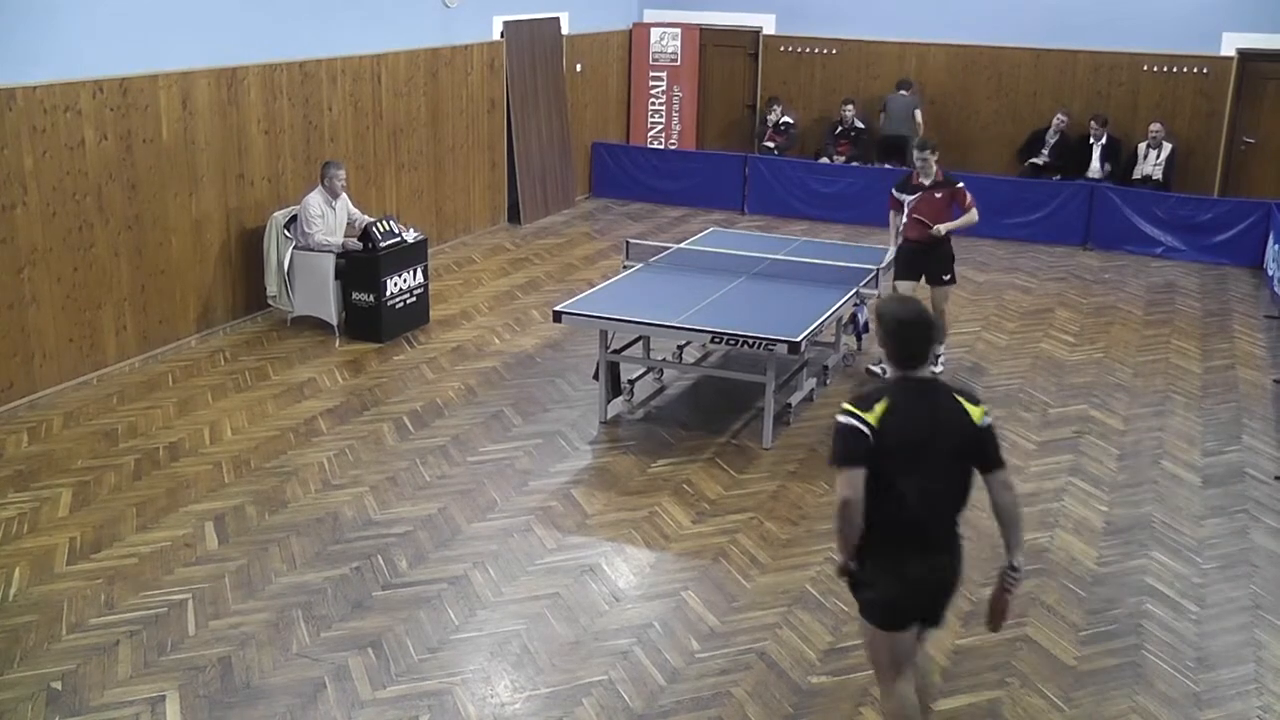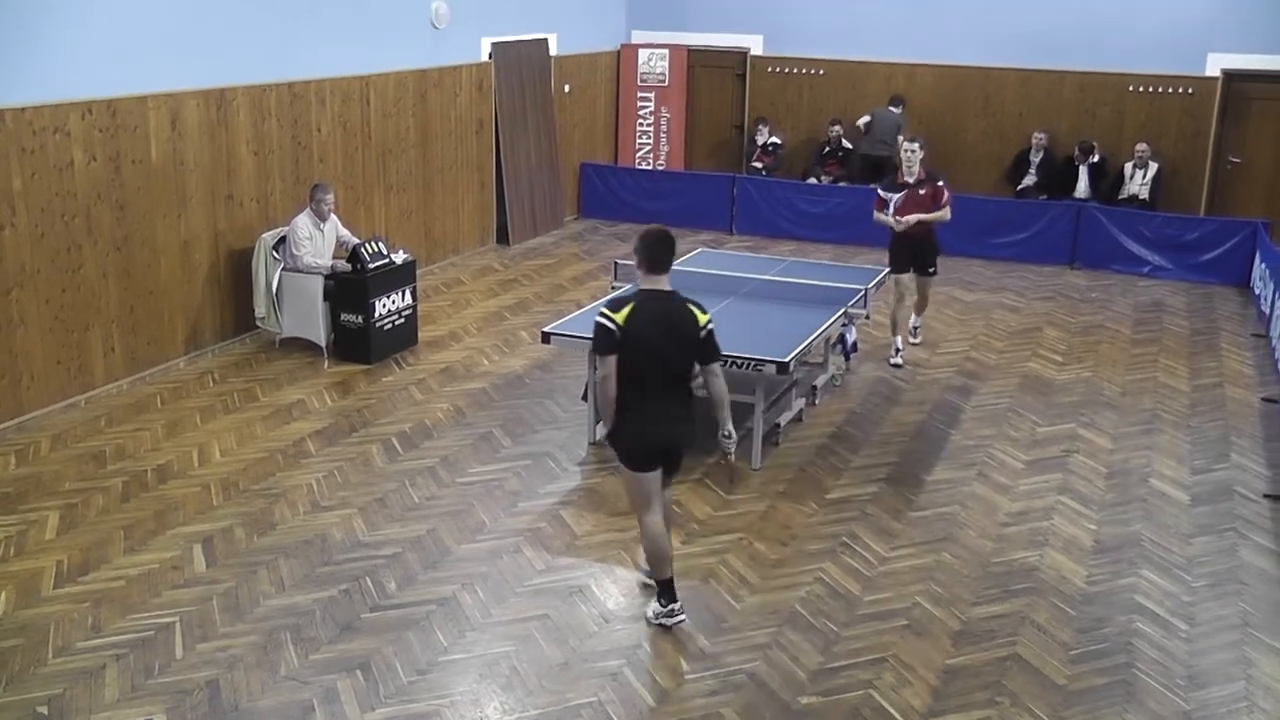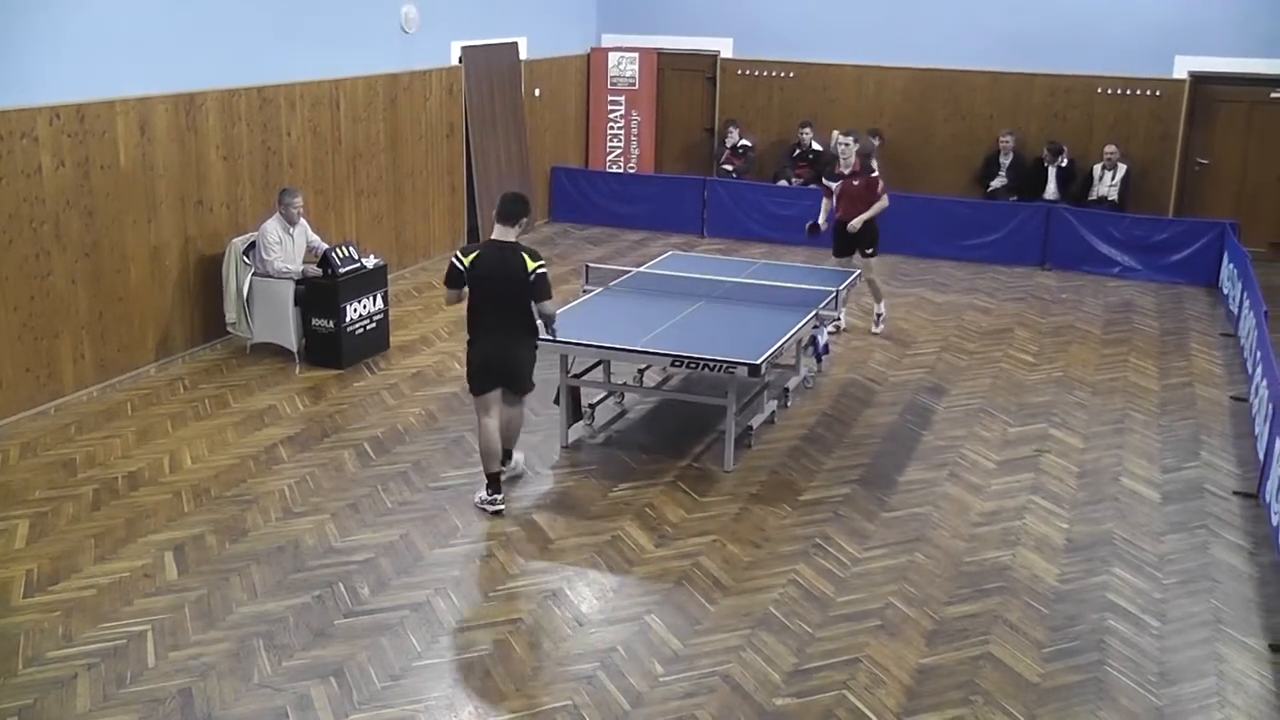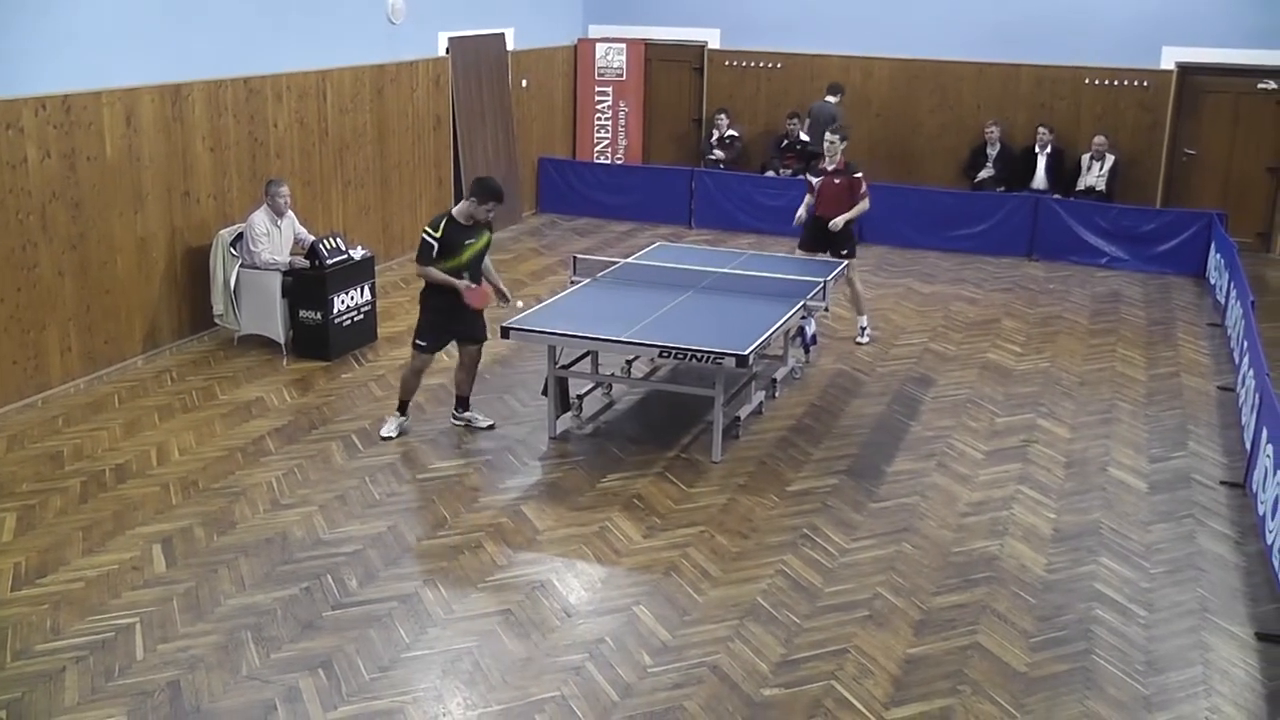
dt=1s
person 1, frame 1
left shoulder: (862, 412)
right shoulder: (967, 409)
left elbow: (850, 497)
right elbow: (1001, 486)
left wrist: (846, 549)
right wrist: (1012, 554)
left hip: (887, 561)
right hip: (943, 562)
left knee: (895, 678)
right knee: (905, 649)
person 1, frame 2
left shoulder: (615, 313)
right shoulder: (695, 315)
left elbow: (606, 377)
right elbow: (714, 373)
left wrist: (607, 424)
right wrist: (726, 424)
left hip: (636, 426)
right hip: (679, 425)
left knee: (649, 510)
right knee: (661, 493)
left ankle: (667, 601)
right ankle: (656, 569)
person 1, frame 3
left shoulder: (468, 256)
right shoulder: (531, 260)
left elbow: (451, 298)
right elbow: (546, 309)
right wrist: (549, 322)
left hip: (482, 347)
right hip: (519, 347)
left knee: (487, 414)
right knee: (513, 404)
left ankle: (494, 492)
right ankle: (505, 463)
person 1, frame 4
left shoulder: (484, 226)
right shoulder: (438, 228)
right elbow: (421, 267)
left wrist: (498, 285)
right wrist: (455, 282)
left hip: (468, 304)
right hip: (437, 305)
left knee: (472, 358)
right knee: (419, 364)
left ankle: (461, 410)
right ankle: (400, 415)
person 2, frame 1
left shoulder: (952, 185)
right shoulder: (903, 184)
left elbow: (973, 216)
right elbow: (894, 213)
left wrist: (946, 227)
right wrist: (894, 243)
left hip: (938, 250)
right hip: (909, 247)
left knee: (939, 308)
left ankle: (938, 353)
right ankle: (886, 362)
person 2, frame 2
left shoulder: (934, 182)
right shoulder: (889, 184)
left elbow: (946, 214)
right elbow: (877, 213)
left wrist: (917, 216)
right wrist: (892, 221)
left hip: (926, 242)
right hip: (900, 241)
left knee: (924, 293)
right knee: (900, 296)
left ankle: (915, 323)
right ankle: (897, 347)
person 2, frame 3
left shoulder: (868, 173)
right shoulder: (830, 174)
left elbow: (883, 201)
left wrist: (861, 218)
right wrist: (822, 217)
left hip: (864, 228)
right hip: (841, 227)
left knee: (869, 276)
left ankle: (879, 308)
right ankle: (841, 317)
person 2, frame 4
left shoulder: (851, 173)
right shoulder: (814, 170)
left elbow: (865, 204)
left wrist: (844, 218)
right wrist: (802, 209)
left hip: (840, 228)
right hip: (816, 224)
left knee: (851, 278)
left ankle: (863, 326)
